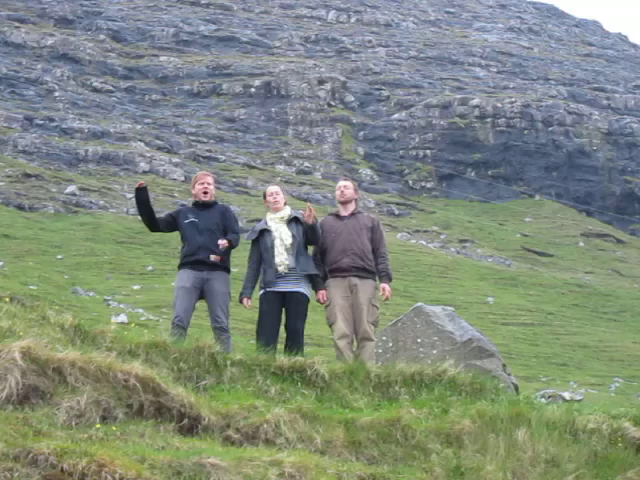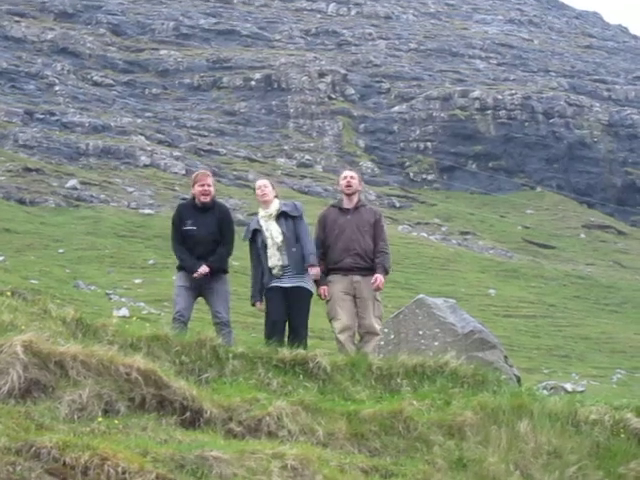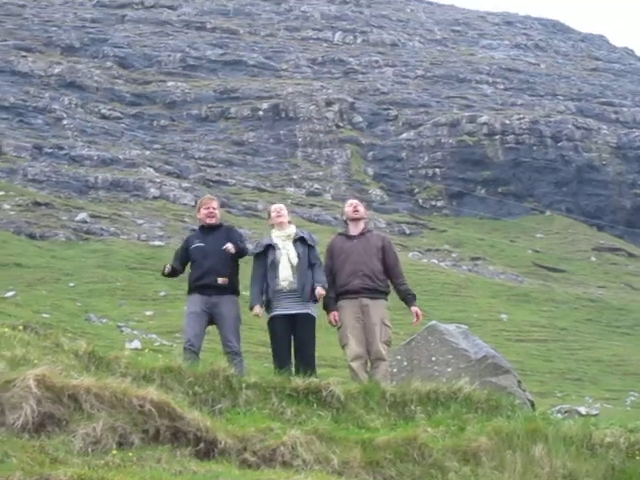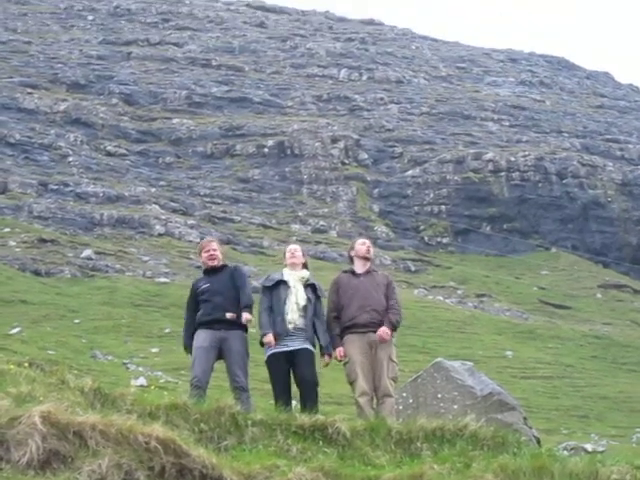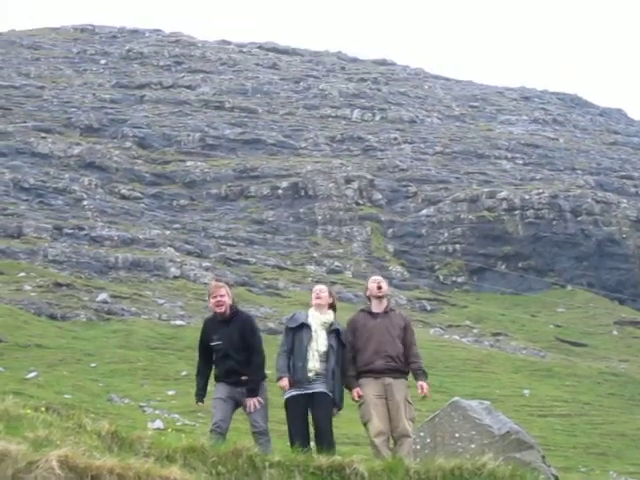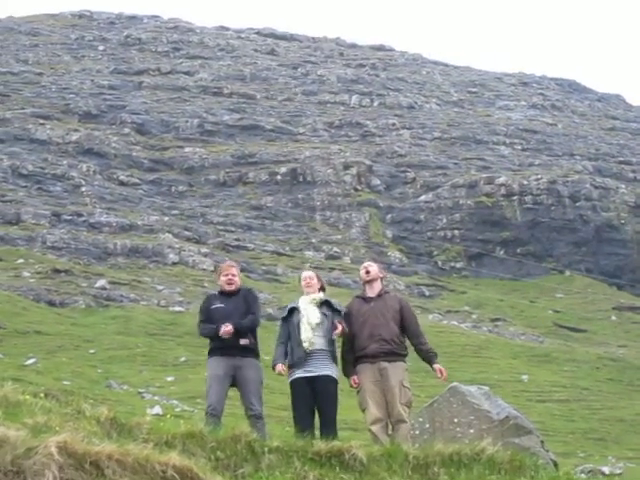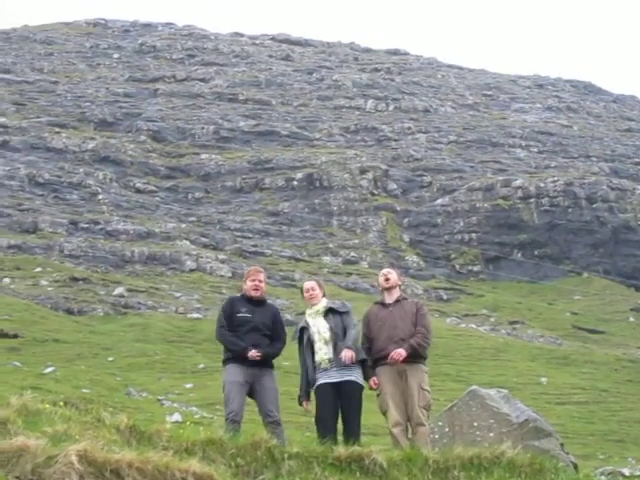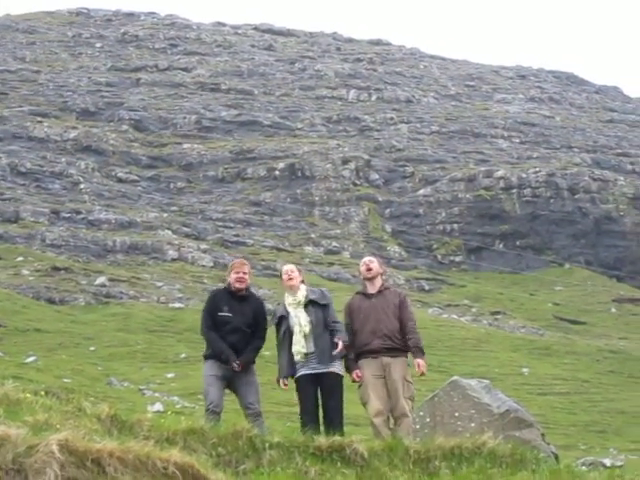
dt=0.4s
person 1, frame 1
left shoulder: (371, 221)
right shoulder: (325, 224)
left elbow: (381, 254)
right elbow: (318, 257)
left wrist: (385, 279)
right wrist: (319, 286)
left hip: (365, 281)
right hip: (336, 282)
left knee: (366, 333)
right knee: (341, 333)
person 1, frame 2
left shoulder: (374, 214)
right shoulder: (327, 215)
left elbow: (382, 247)
right elbow: (319, 251)
left wrist: (382, 271)
right wrist: (321, 281)
left hip: (366, 278)
right hip: (337, 278)
left knee: (371, 328)
right knee: (343, 328)
person 1, frame 3
left shoulder: (381, 240)
right shoulder: (335, 244)
left elbow: (396, 274)
right elbow: (328, 278)
left wrist: (411, 301)
right wrist: (330, 307)
left hip: (376, 302)
right hip: (347, 303)
left knee: (379, 353)
right knee: (354, 354)
person 1, frame 4
left shoulder: (384, 279)
right shoulder: (340, 281)
left elbow: (395, 309)
right elbow: (332, 315)
left wrist: (388, 326)
right wrist: (336, 343)
left hip: (382, 338)
right hip: (353, 338)
left knee: (386, 389)
right knee: (362, 390)
person 1, frame 5
left shoulder: (401, 319)
right shoulder: (356, 320)
left elbow: (411, 351)
right elbow: (348, 354)
left wrist: (420, 377)
right wrist: (352, 383)
left hip: (397, 380)
right hip: (369, 381)
left knee: (403, 431)
right knee: (377, 432)
person 1, frame 6
left shoulder: (397, 301)
right shoulder: (352, 307)
left elbow: (415, 333)
right elbow: (347, 342)
left wrist: (432, 359)
right wrist: (350, 371)
left hip: (395, 364)
right hip: (366, 366)
left knee: (400, 415)
right knee: (375, 418)
person 1, frame 7
left shoulder: (415, 306)
right shoulder: (371, 313)
left elbow: (424, 334)
right elbow: (366, 346)
left wrist: (406, 349)
right wrist: (370, 373)
left hip: (414, 366)
right hip: (385, 369)
left knee: (419, 418)
right knee: (395, 421)
person 1, frame 8
left shoulder: (398, 296)
right shoulder: (353, 303)
left elbow: (409, 327)
right elbow: (348, 338)
left wrist: (418, 354)
right wrist: (351, 366)
left hip: (396, 359)
right hip: (368, 362)
left knee: (402, 410)
right knee: (376, 412)
person 2, frame 1
left shoulder: (223, 211)
right shoulder: (183, 213)
left elbow: (235, 234)
right elbow: (154, 225)
left wrist: (228, 241)
right wrist: (142, 196)
left hip: (217, 273)
right hip: (189, 271)
left knee: (220, 324)
right knee: (179, 320)
person 2, frame 2
left shoulder: (222, 211)
right shoulder: (182, 210)
left elbow: (227, 245)
right elbow: (177, 243)
left wrist: (210, 266)
right wrist: (194, 266)
left hip: (216, 275)
right hip: (187, 274)
left knee: (222, 320)
right knee: (180, 317)
person 2, frame 3
left shoulder: (228, 232)
right shoulder: (192, 239)
left elbow: (243, 250)
right elbow: (178, 263)
left wrist: (235, 247)
right wrist: (170, 269)
left hip: (226, 296)
right hip: (198, 296)
left knee: (232, 347)
right knee: (191, 345)
person 2, frame 4
left shoulder: (234, 272)
right shoulder: (198, 283)
left elbow: (244, 291)
right elbow: (191, 313)
left wrist: (246, 309)
right wrist: (187, 341)
left hip: (234, 331)
right hip: (205, 332)
left knee: (239, 383)
right knee: (198, 381)
person 2, frame 5
left shoulder: (245, 320)
right shoulder: (209, 325)
left elbow: (257, 355)
right elbow: (204, 360)
left wrist: (252, 390)
right wrist: (200, 392)
left hip: (252, 384)
right hip: (224, 384)
left knee: (260, 428)
right knee: (218, 427)
person 2, frame 6
left shoulder: (248, 295)
right shoulder: (210, 300)
left elbow: (254, 319)
right elbow: (202, 327)
left wrist: (235, 328)
right wrist: (218, 330)
left hip: (248, 358)
right hip: (219, 358)
left knee: (254, 410)
right knee: (213, 408)
person 2, frame 7
left shoulder: (272, 310)
right shoulder: (232, 303)
left elbow: (280, 341)
right elbow: (221, 333)
left wrist: (265, 354)
right wrist: (245, 351)
left hip: (264, 369)
right hip: (236, 366)
left knee: (273, 417)
right knee: (233, 415)
person 2, frame 8
left shoulder: (256, 303)
right shoulder: (216, 296)
left elbow: (260, 336)
right elbow: (207, 330)
left wrist: (244, 359)
right wrist: (228, 355)
left hip: (244, 366)
right hip: (215, 362)
left knee: (253, 409)
right knee: (213, 406)
person 3, frame 1
left shoulder: (299, 219)
right shoulder: (261, 228)
left elbow: (313, 240)
right elbow: (254, 263)
left wrist: (311, 224)
right wrist: (246, 292)
left hip: (298, 284)
right hip: (271, 286)
left knee: (295, 329)
right knee: (266, 330)
person 3, frame 2
left shoulder: (292, 210)
right shoulder: (255, 226)
left elbow: (304, 237)
right elbow: (257, 262)
left wrist: (312, 262)
right wrist: (257, 295)
left hip: (299, 279)
right hip: (274, 282)
left knee: (298, 325)
right knee: (274, 321)
person 3, frame 3
left shoulder: (304, 239)
right shoulder: (264, 246)
left elbow: (316, 264)
right elbow: (258, 276)
left wrist: (320, 284)
right wrist: (256, 302)
left hip: (303, 304)
right hip: (277, 306)
left knee: (305, 351)
right knee: (281, 353)
person 3, frame 4
left shoulder: (311, 286)
right shoulder: (273, 281)
left elbow: (319, 318)
right elbow: (264, 309)
left wrist: (326, 348)
right wrist: (266, 331)
left hip: (302, 342)
right hip: (277, 343)
left knee: (308, 380)
right knee: (281, 391)
person 3, frame 5
left shoulder: (336, 329)
right shoulder: (297, 321)
left elbow: (338, 364)
right elbow: (284, 351)
left wrist: (337, 398)
right wrist: (283, 375)
left hip: (321, 387)
right hip: (296, 386)
left knee: (324, 429)
right knee: (297, 435)
person 3, frame 6
left shoulder: (330, 306)
right shoulder: (292, 310)
left elbow: (339, 323)
right elbow: (282, 341)
left wrist: (341, 327)
right wrist: (279, 361)
left hip: (325, 365)
right hip: (300, 368)
left knee: (328, 414)
right knee: (302, 417)
person 3, frame 7
left shoulder: (340, 308)
right shoulder: (304, 325)
left elbow: (352, 328)
right elbow: (305, 360)
left wrist: (349, 347)
right wrist: (304, 392)
left hip: (348, 371)
right hip: (323, 375)
left knee: (351, 420)
right knee: (325, 418)
person 3, frame 8
left shoulder: (319, 297)
right shoulder: (282, 311)
left elbow: (333, 322)
right elbow: (282, 344)
left wrist: (341, 338)
right wrist: (283, 374)
left hip: (328, 361)
right hip: (303, 366)
left knee: (333, 410)
right knee: (308, 413)
